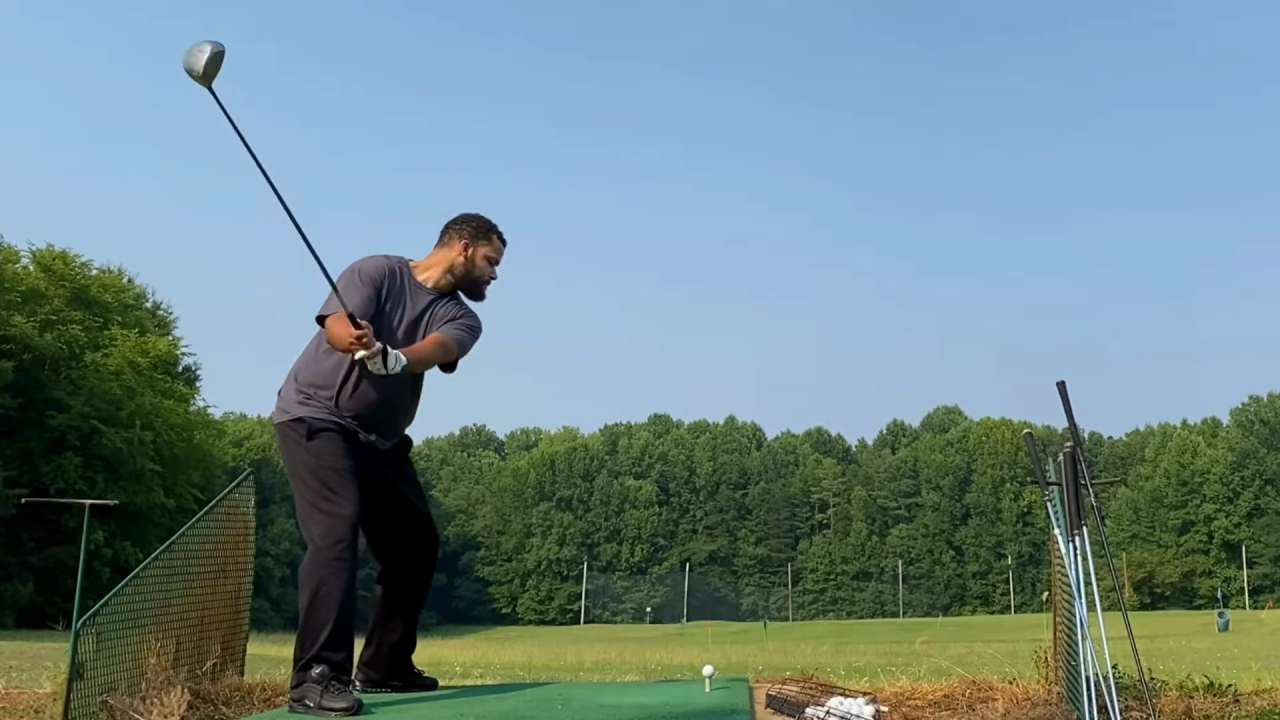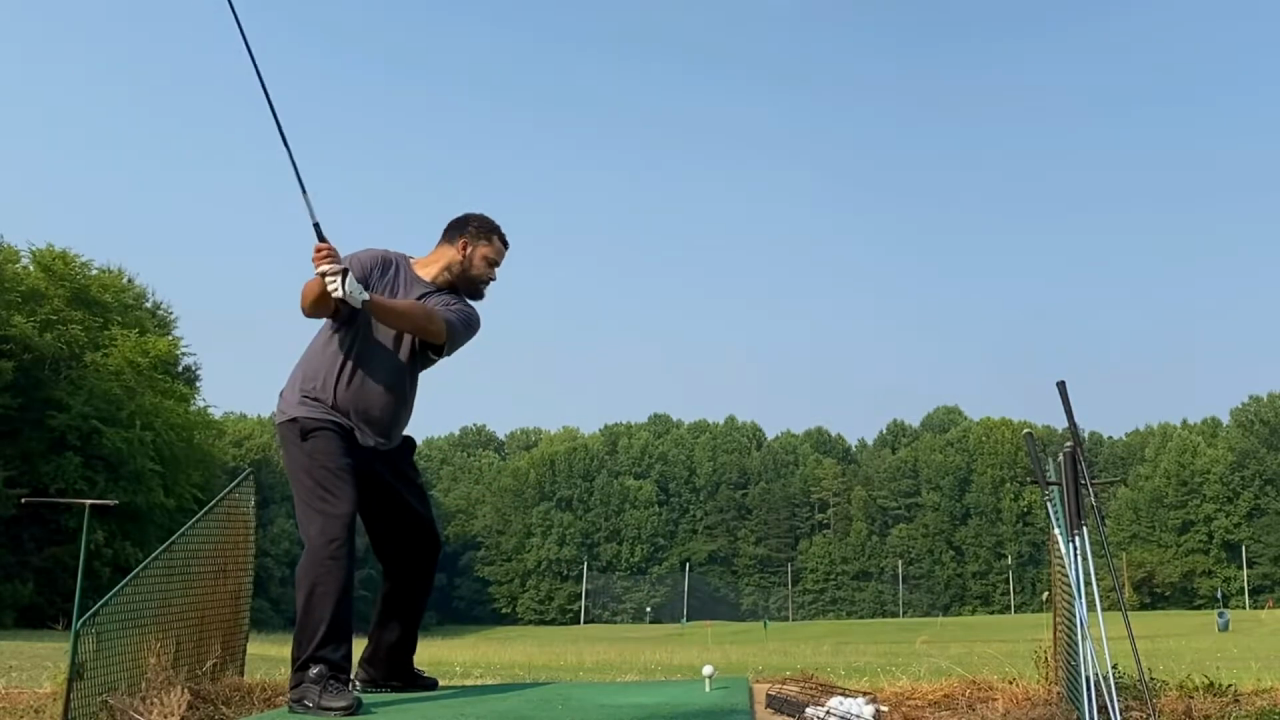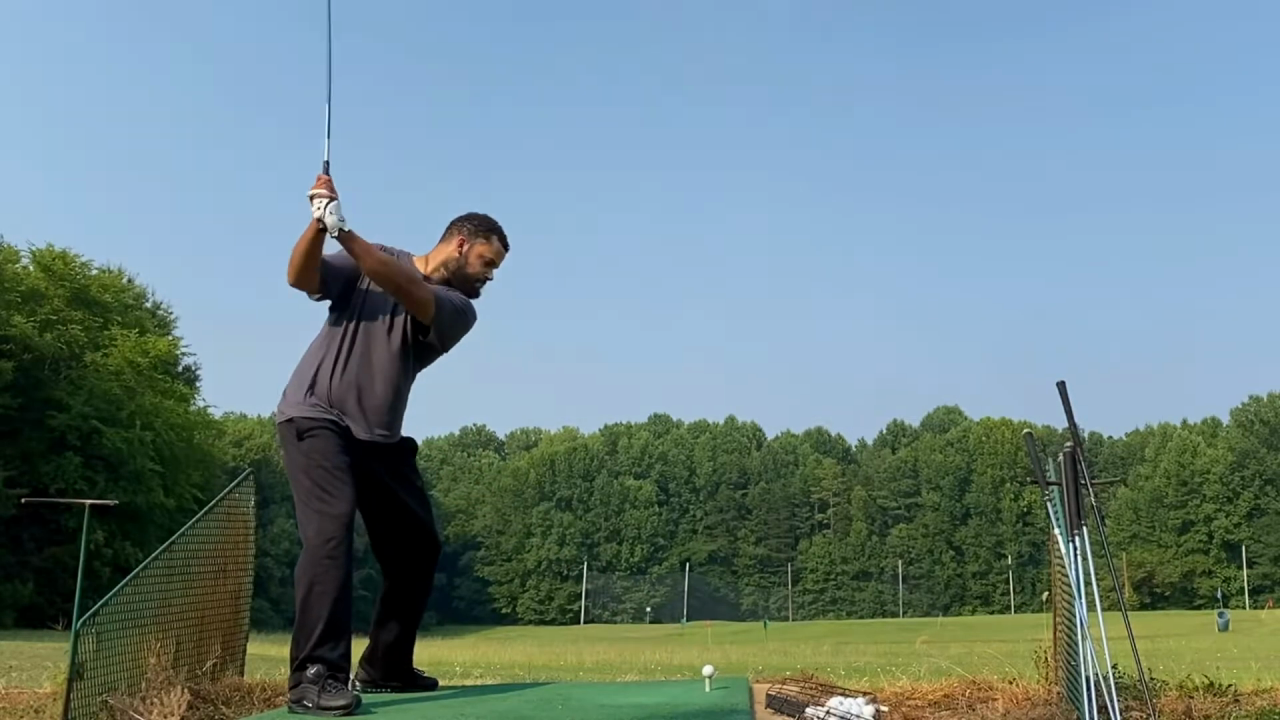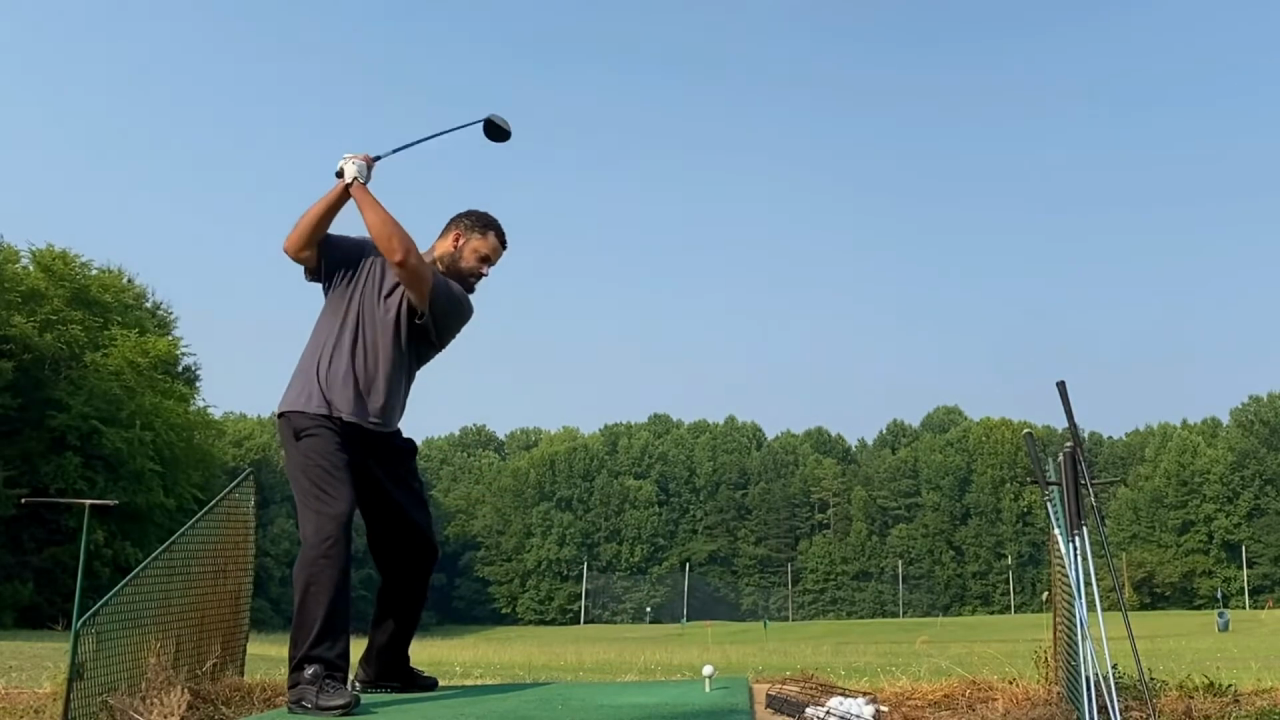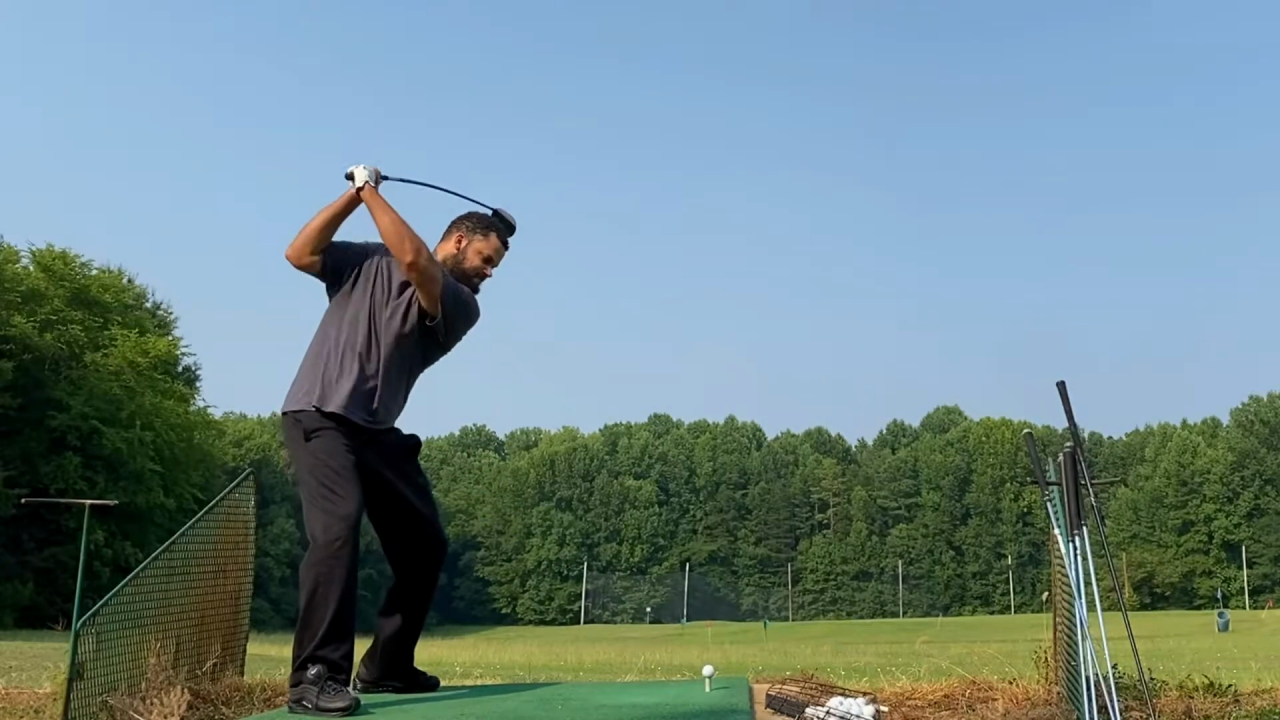
dt=0.4s
person 1, frame 1
left shoulder: (463, 319)
right shoulder: (378, 272)
left elbow: (436, 349)
right elbow: (334, 327)
left wrist: (394, 357)
right wrist: (351, 336)
left hip: (380, 437)
right hip: (314, 418)
left knee: (417, 543)
right knee: (337, 530)
left ankle: (383, 666)
right ankle: (316, 677)
person 1, frame 2
left shoulder: (462, 316)
right shoulder: (375, 265)
left elbow: (420, 321)
right elbow: (313, 307)
left wrist: (359, 297)
right wrist: (323, 282)
left hip: (381, 438)
right hip: (316, 419)
left knee: (419, 545)
right knee: (333, 530)
left ankle: (384, 666)
right ankle: (315, 677)
person 1, frame 3
left shoulder: (459, 311)
right shoulder: (365, 263)
left elbow: (404, 289)
right elbow: (300, 277)
left wrist: (342, 231)
right wrist: (319, 224)
left hip: (381, 436)
right hip: (315, 418)
left knee: (418, 546)
right knee: (331, 528)
left ankle: (385, 665)
right ankle: (314, 676)
person 1, frame 4
left shoulder: (455, 307)
right shoulder: (359, 258)
left elbow: (402, 257)
right elbow: (296, 246)
left wrist: (361, 186)
right wrist: (344, 187)
left hip: (379, 433)
right hip: (315, 417)
left knee: (414, 548)
right knee: (329, 528)
left ankle: (384, 666)
person 1, frame 5
left shoulder: (462, 306)
right shoulder: (366, 260)
left elbow: (414, 261)
right elbow: (298, 254)
left wrist: (372, 193)
right wrist: (353, 193)
left hip: (379, 431)
right hip: (318, 415)
left knee: (425, 544)
right knee: (338, 528)
left ankle: (386, 665)
